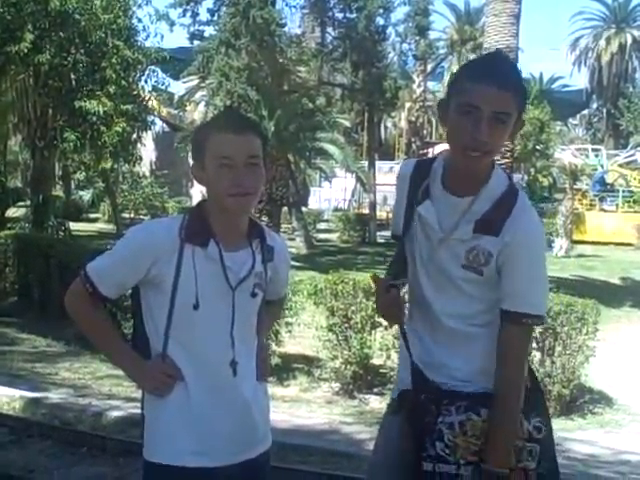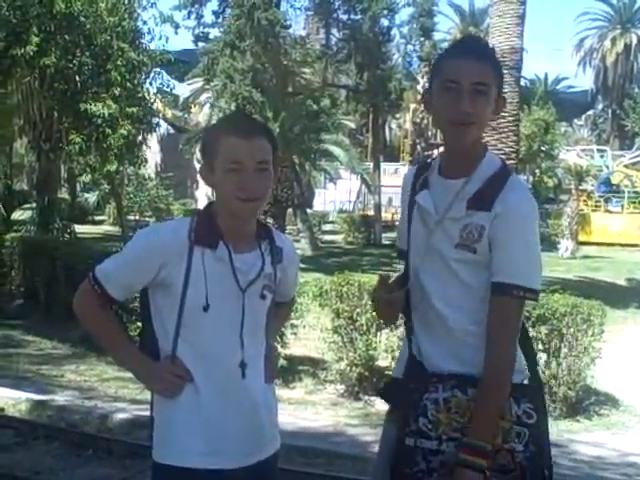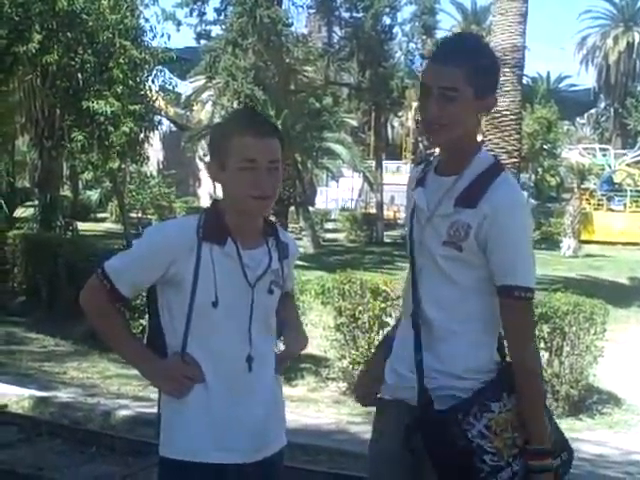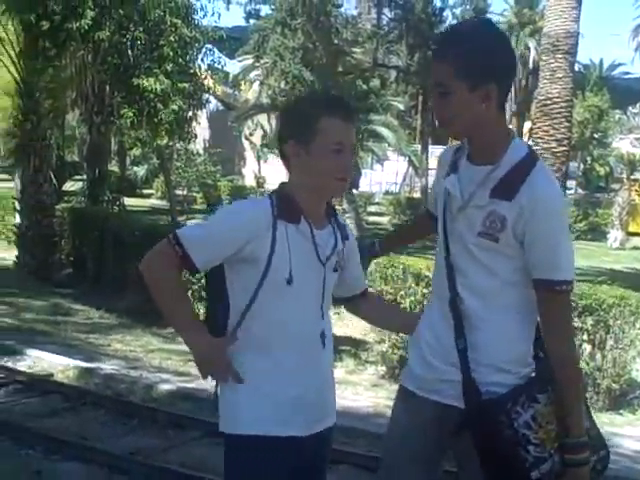
dt=0.5s
person 1, frame 1
left shoulder: (519, 224)
right shoulder: (411, 179)
left elbow: (512, 362)
right wrist: (389, 286)
left hip: (487, 404)
right hip: (417, 391)
person 1, frame 2
left shoulder: (511, 200)
right shoulder: (415, 181)
left elbow: (503, 336)
right wrist: (391, 294)
left hip: (484, 398)
right hip: (415, 386)
person 1, frame 3
left shoulder: (501, 200)
right shoulder: (419, 182)
left elbow: (520, 335)
right wrist: (379, 357)
left hip: (462, 405)
right hip: (400, 393)
person 1, frame 4
left shoulder: (536, 191)
right shoulder: (449, 165)
left elbow: (557, 326)
left wrist: (575, 441)
right wrist: (374, 247)
left hip: (494, 398)
right hip: (423, 381)
person 2, frame 1
left shoulder: (273, 250)
right shoulder: (154, 240)
right elbow: (80, 299)
left wrist: (258, 341)
right wrist: (135, 366)
left hip: (251, 442)
right hip: (178, 450)
person 2, frame 2
left shoulder: (281, 252)
right shoulder: (163, 242)
right elbow: (88, 301)
left wrist: (267, 343)
right wrist: (143, 367)
left hip: (259, 444)
person 2, frame 3
left shoulder: (284, 248)
right shoulder: (174, 241)
right elbow: (94, 297)
left wrist: (294, 337)
right wrist: (150, 365)
left hip: (266, 438)
right hip: (194, 447)
person 2, frame 4
left shoulder: (340, 234)
right shoulder: (250, 219)
left elbow: (358, 299)
right elbow: (157, 265)
right wrist: (200, 342)
left hip: (316, 416)
right hip: (258, 421)
